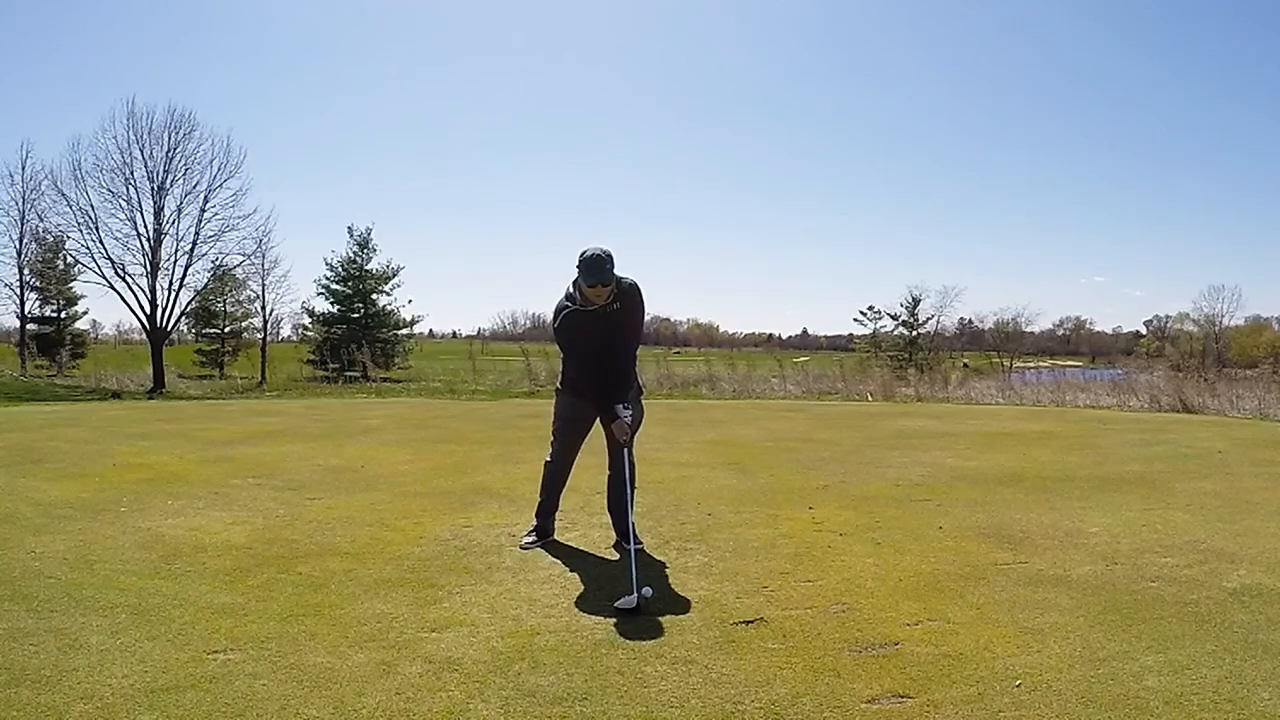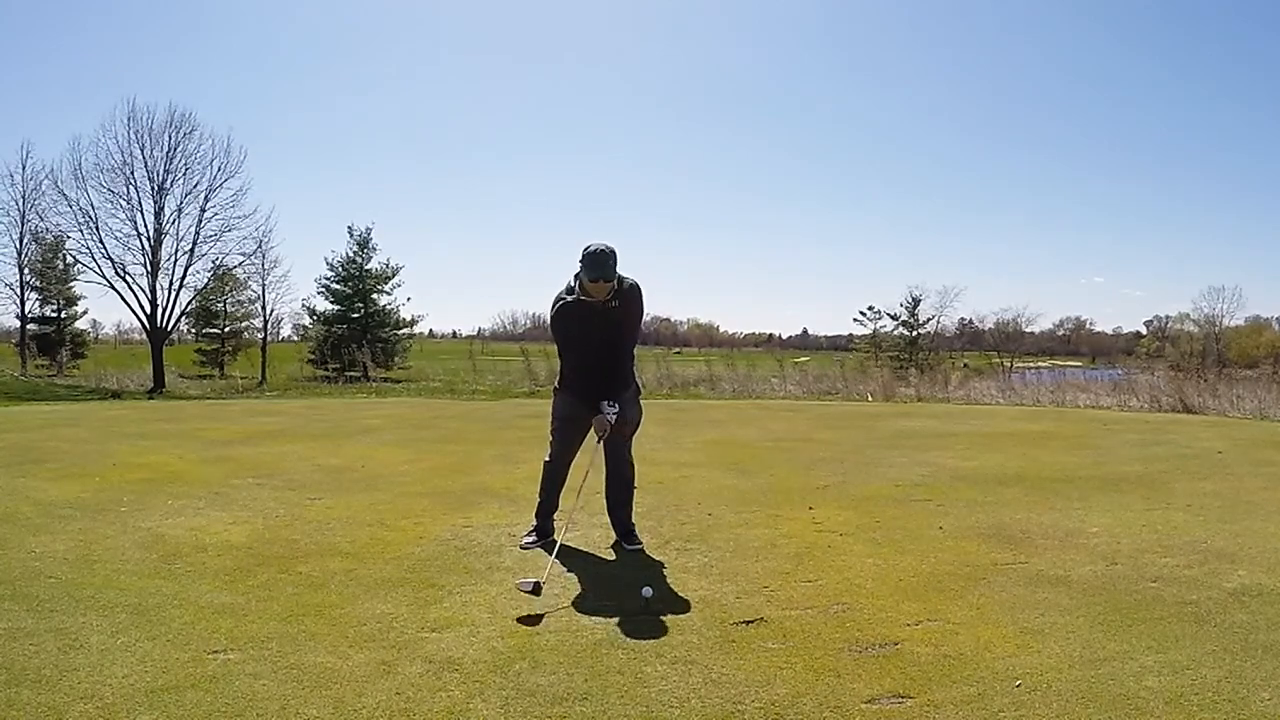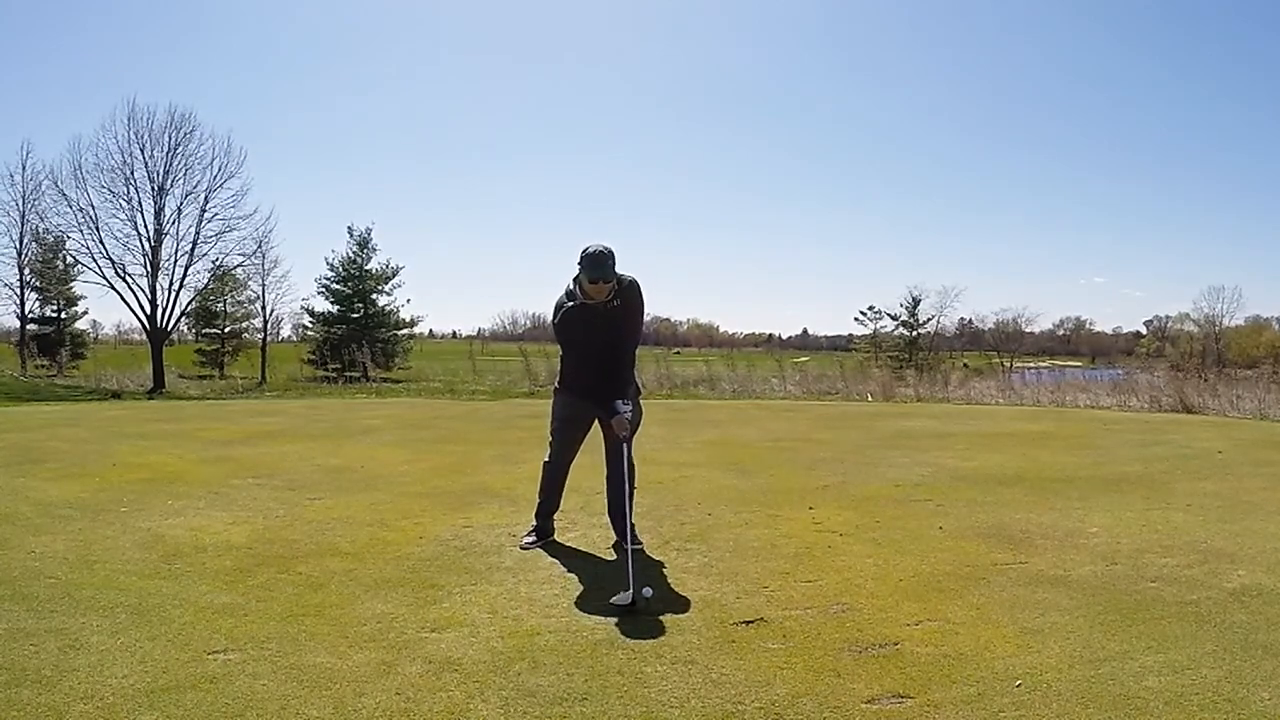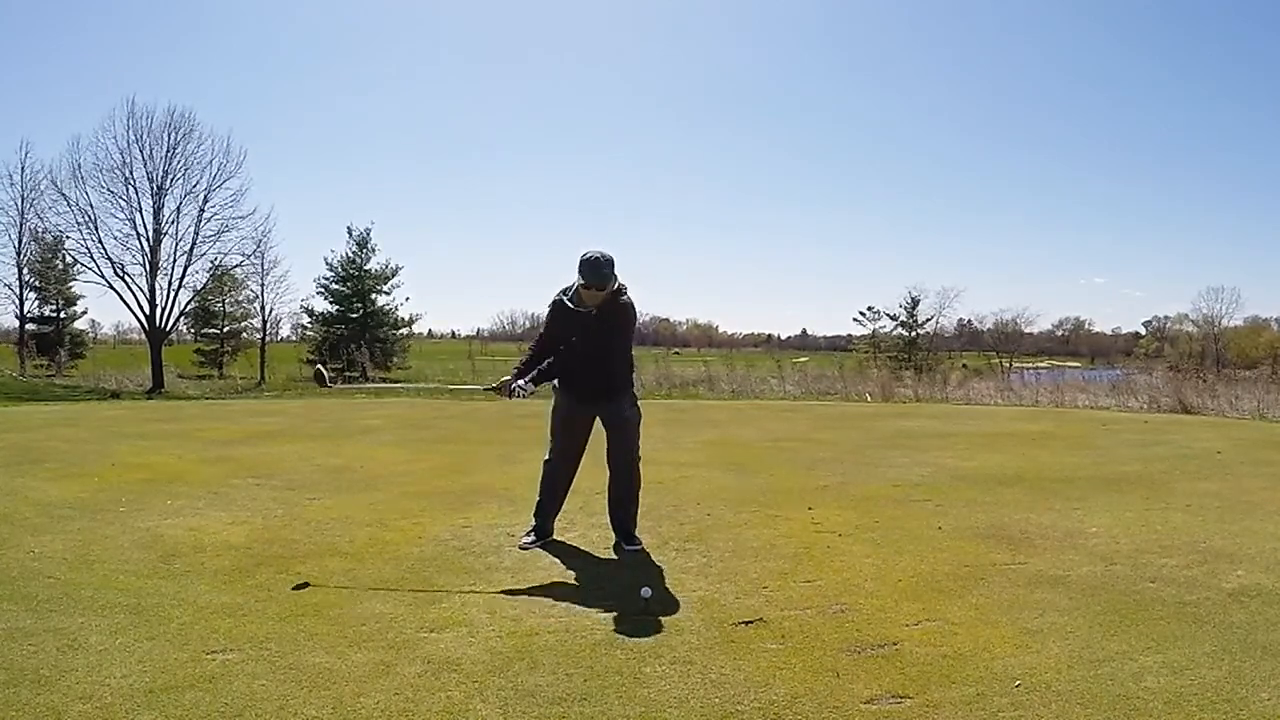
dt=1s
person 1, frame 1
left shoulder: (629, 292)
right shoulder: (566, 313)
left elbow: (629, 350)
right elbow: (583, 370)
left wrist: (622, 404)
right wrist: (611, 415)
left hip: (622, 389)
right hip: (578, 392)
left knee: (622, 458)
right knee: (560, 456)
left ankle: (624, 528)
right ankle: (543, 525)
person 1, frame 2
left shoulder: (630, 293)
right shoulder: (564, 307)
left elbow: (625, 350)
right elbow: (574, 364)
left wrist: (610, 403)
right wrist: (595, 409)
left hip: (619, 390)
right hip: (576, 392)
left knee: (620, 458)
right knee: (558, 456)
left ankle: (624, 527)
right ankle: (543, 525)
person 1, frame 3
left shoulder: (629, 290)
right shoulder: (567, 311)
left elbow: (628, 347)
right elbow: (582, 366)
left wrist: (622, 400)
right wrist: (610, 410)
left hip: (620, 390)
right hip: (576, 392)
left knee: (620, 460)
right knee: (558, 457)
left ankle: (623, 528)
right ankle: (543, 525)
person 1, frame 4
left shoulder: (622, 309)
right shoulder: (563, 304)
left elbow: (577, 353)
right elbow: (544, 344)
left wrist: (531, 380)
right wrist: (518, 375)
left hip: (616, 393)
right hip: (574, 393)
left knee: (625, 462)
right knee: (559, 461)
left ankle: (624, 530)
right ankle: (542, 526)
